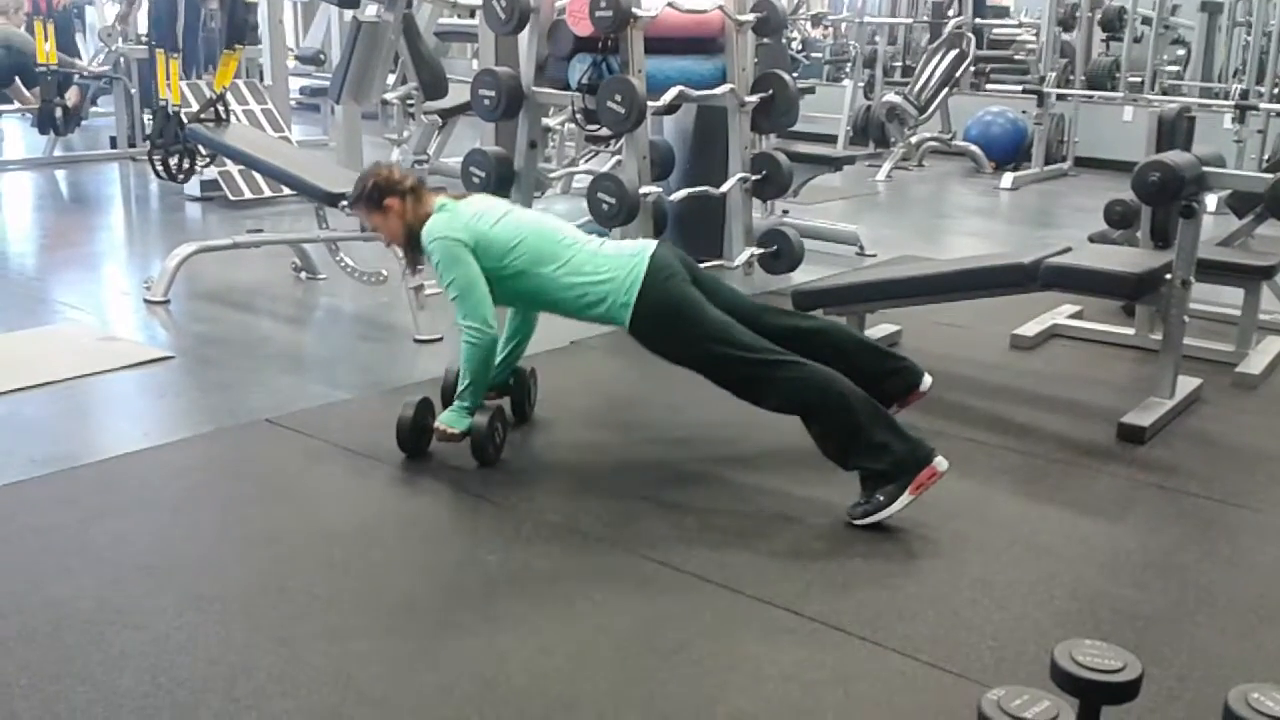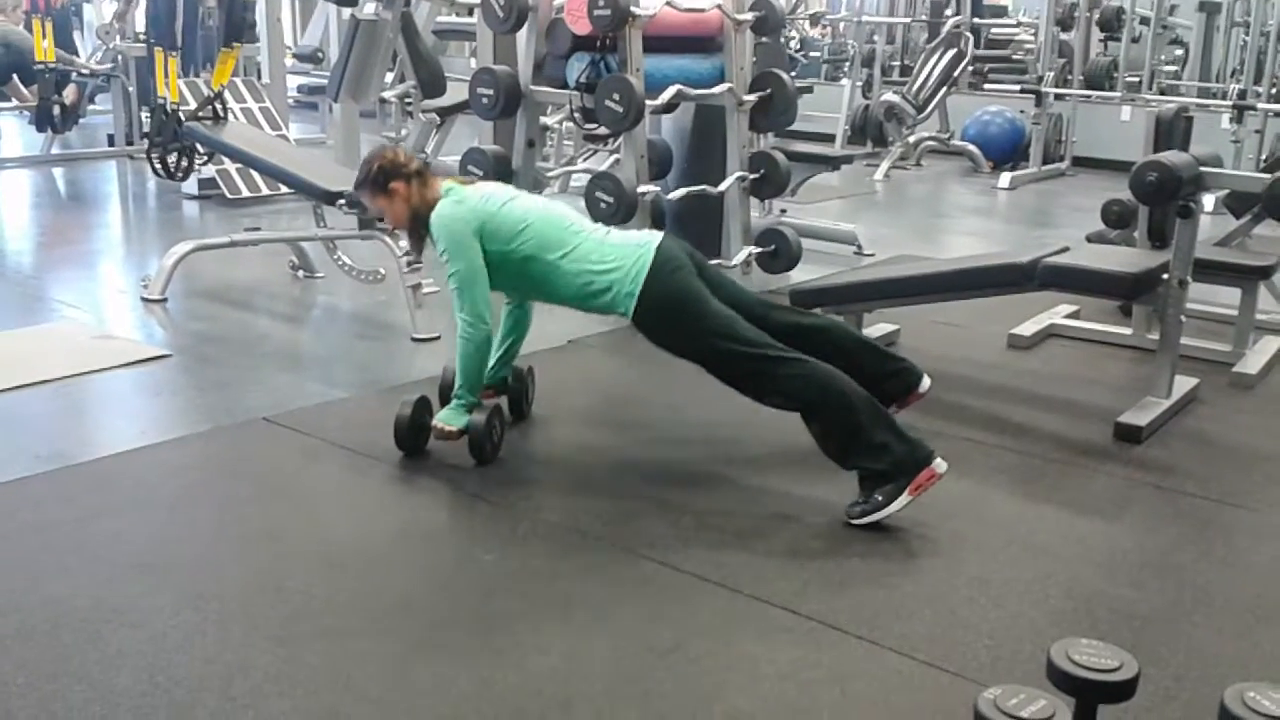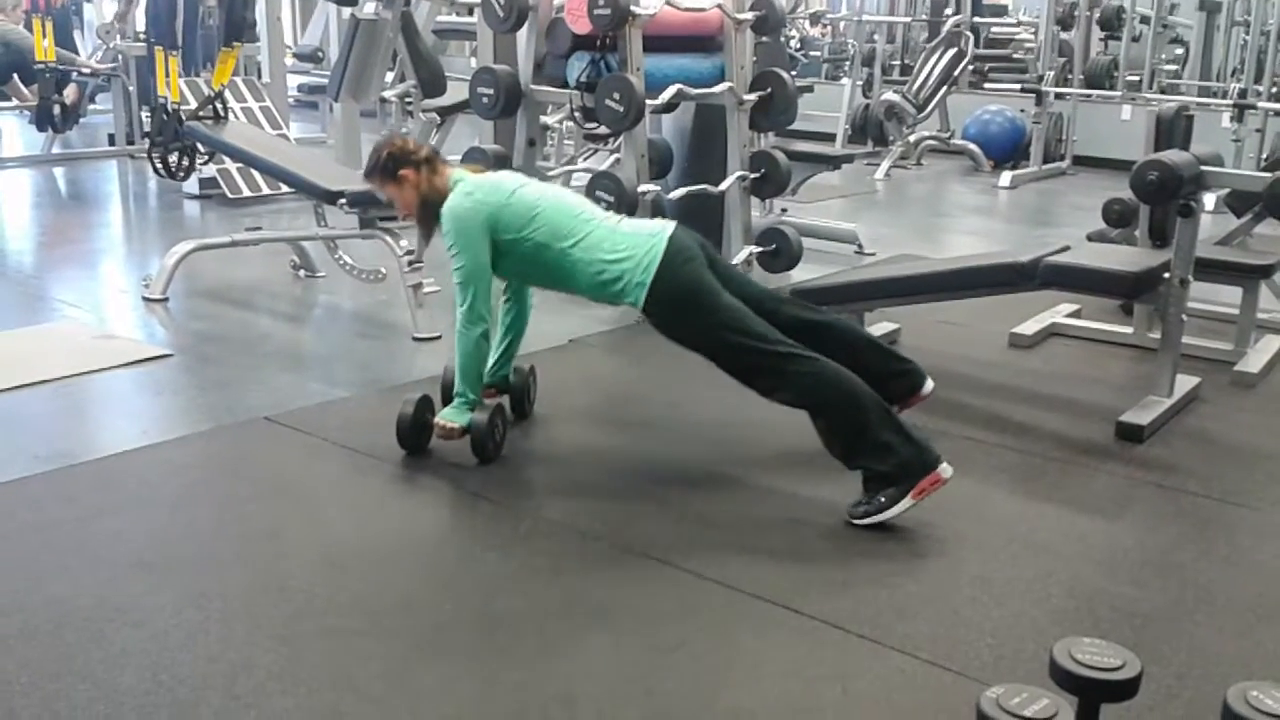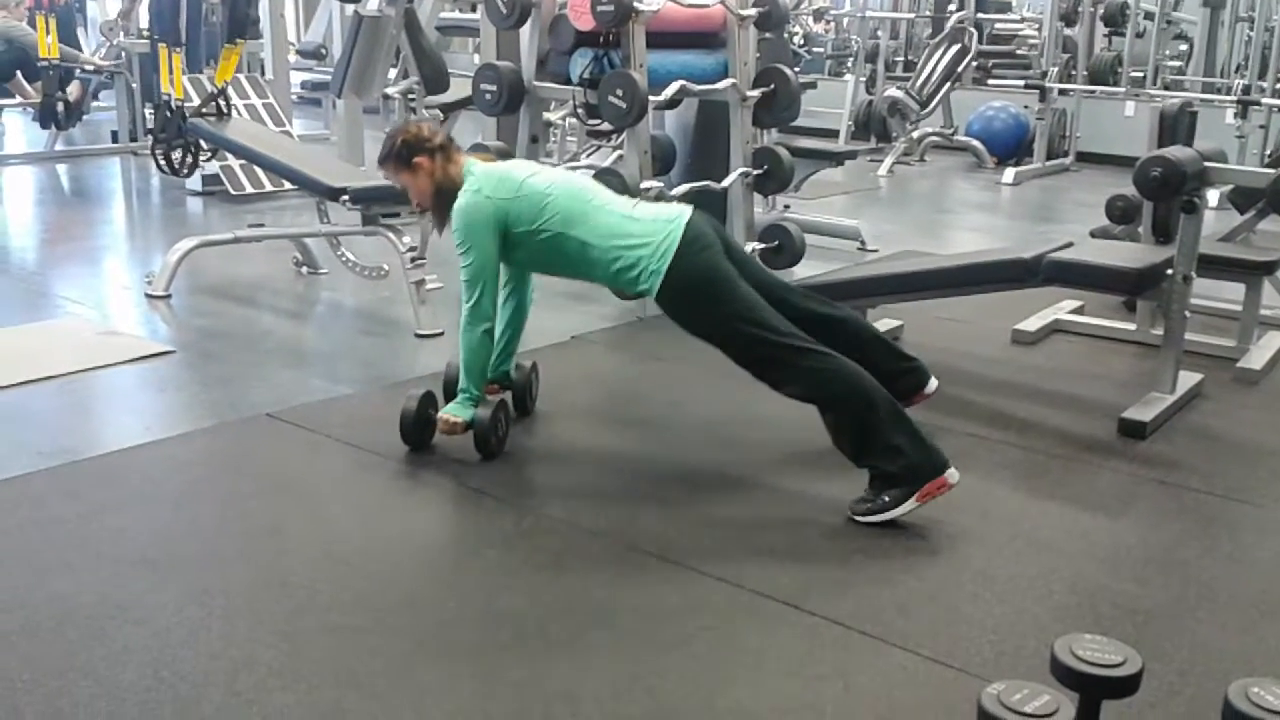
dt=0.1s
person 1, frame 1
left shoulder: (442, 234)
right shoulder: (472, 206)
left elbow: (479, 329)
right elbow: (526, 295)
left wrist: (463, 409)
right wrist: (499, 377)
left hip: (641, 298)
right hip: (652, 261)
left knee: (770, 370)
right knee: (776, 327)
left ankle: (901, 465)
right ankle: (897, 380)
person 1, frame 2
left shoulder: (448, 219)
right shoulder: (477, 194)
left elbow: (476, 323)
right elbow: (523, 288)
left wrist: (462, 405)
right wrist: (497, 375)
left hip: (645, 289)
right hip: (657, 253)
left knee: (773, 366)
right knee: (779, 324)
left ankle: (899, 465)
right ankle: (897, 380)
person 1, frame 3
left shoulder: (462, 212)
right shoulder: (488, 188)
left elbow: (474, 316)
right elbow: (516, 289)
left wrist: (464, 405)
right wrist: (499, 373)
left hip: (656, 279)
right hip: (670, 242)
left knee: (782, 363)
right knee: (785, 317)
left ankle: (906, 469)
right ankle: (901, 382)
person 1, frame 4
left shoulder: (473, 205)
right shoulder: (500, 177)
left elbow: (479, 310)
right elbow: (516, 282)
left wrist: (468, 400)
right wrist: (500, 369)
left hip: (669, 266)
right hip: (686, 228)
left knee: (794, 357)
right knee: (797, 309)
left ankle: (913, 469)
right ankle: (906, 378)
